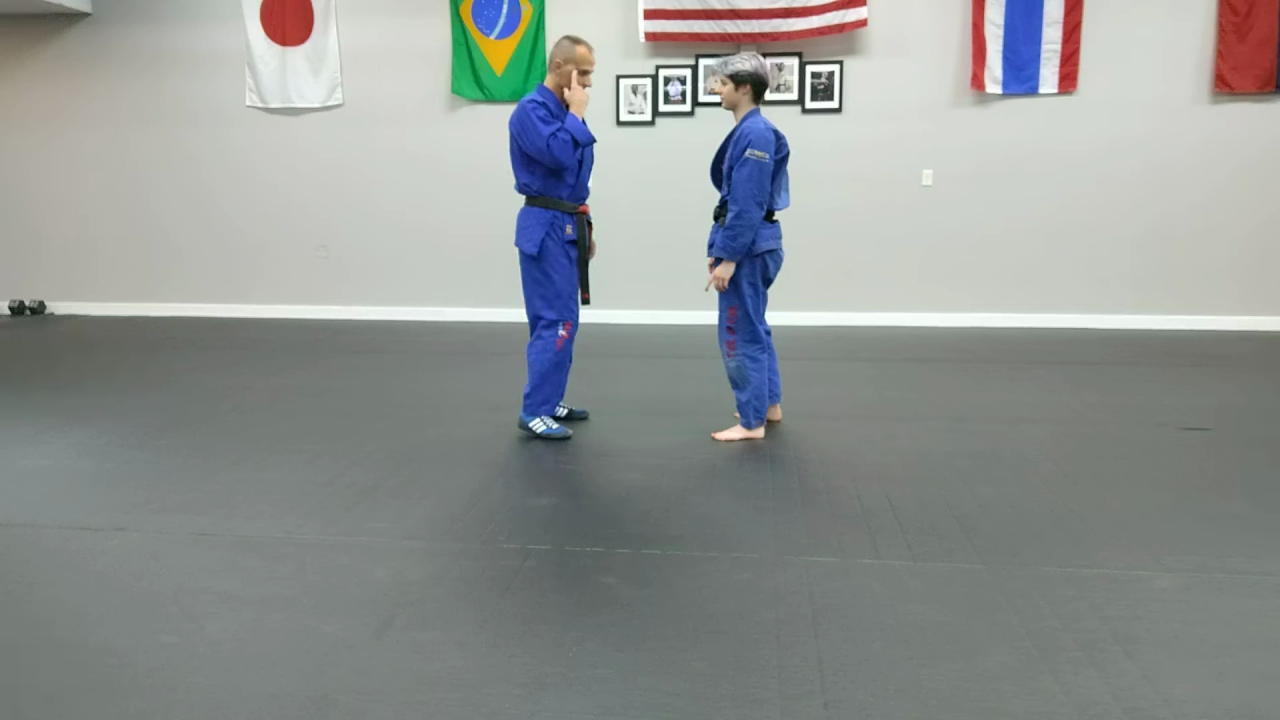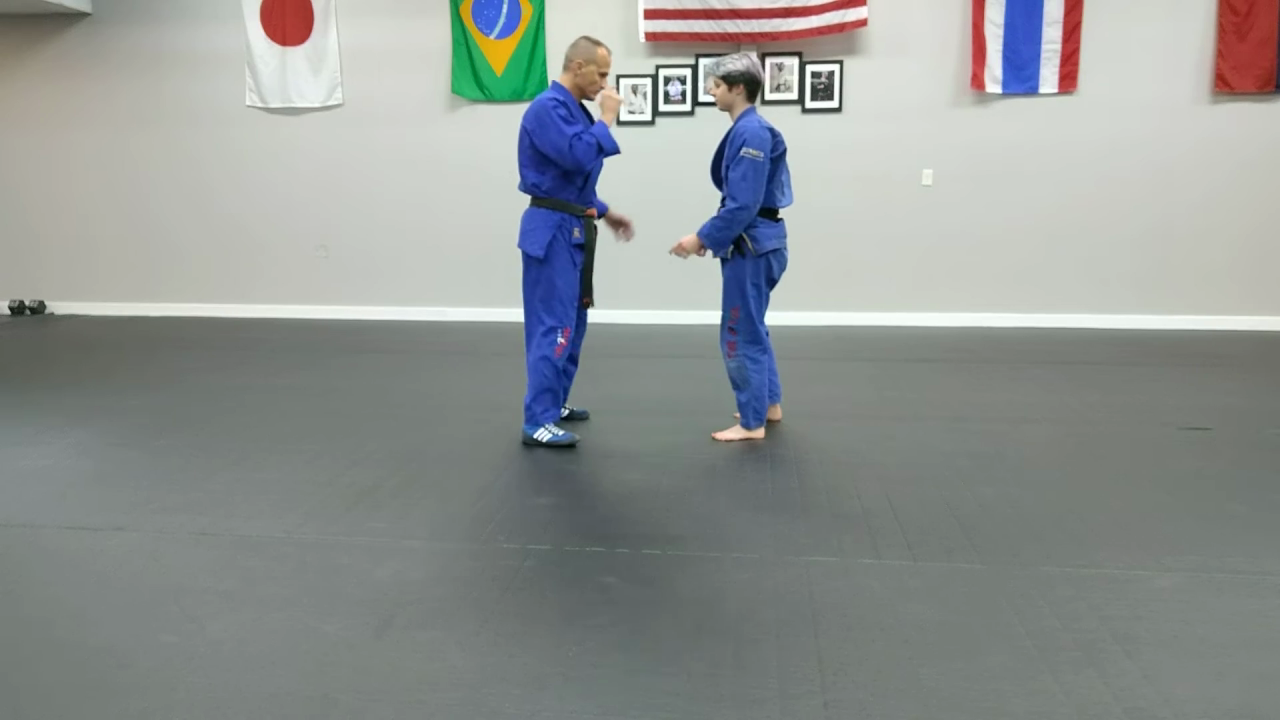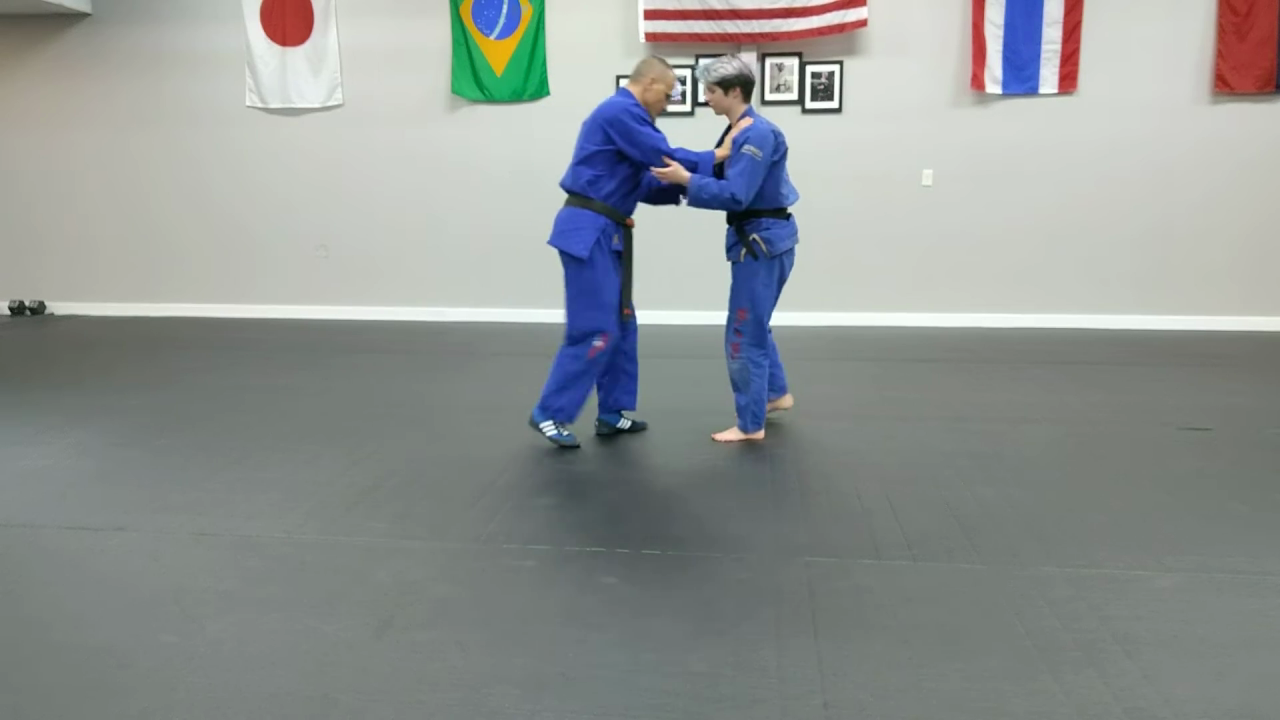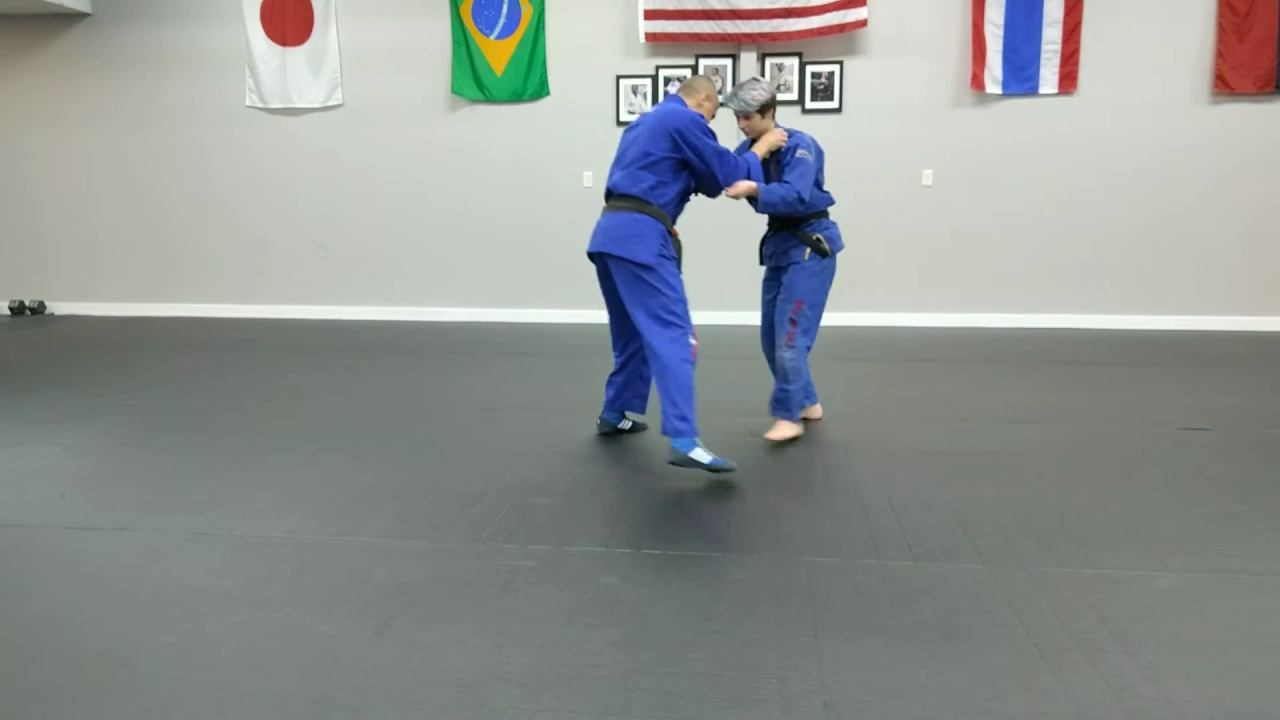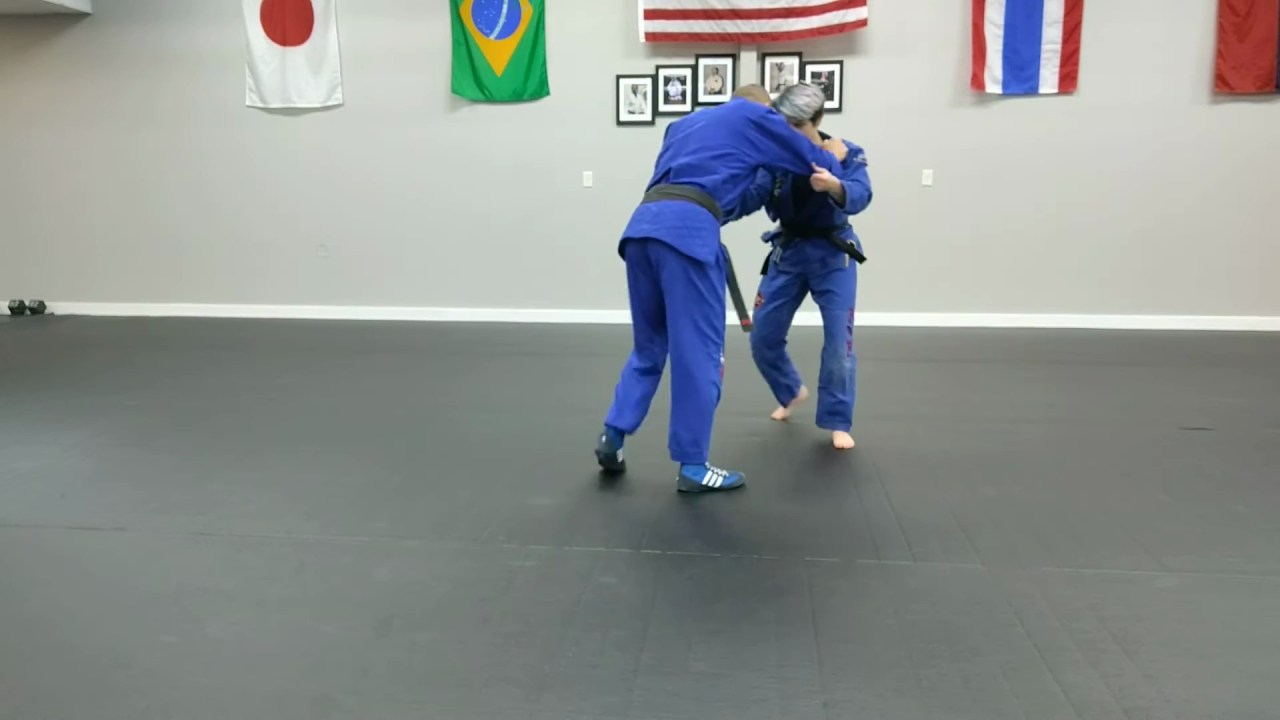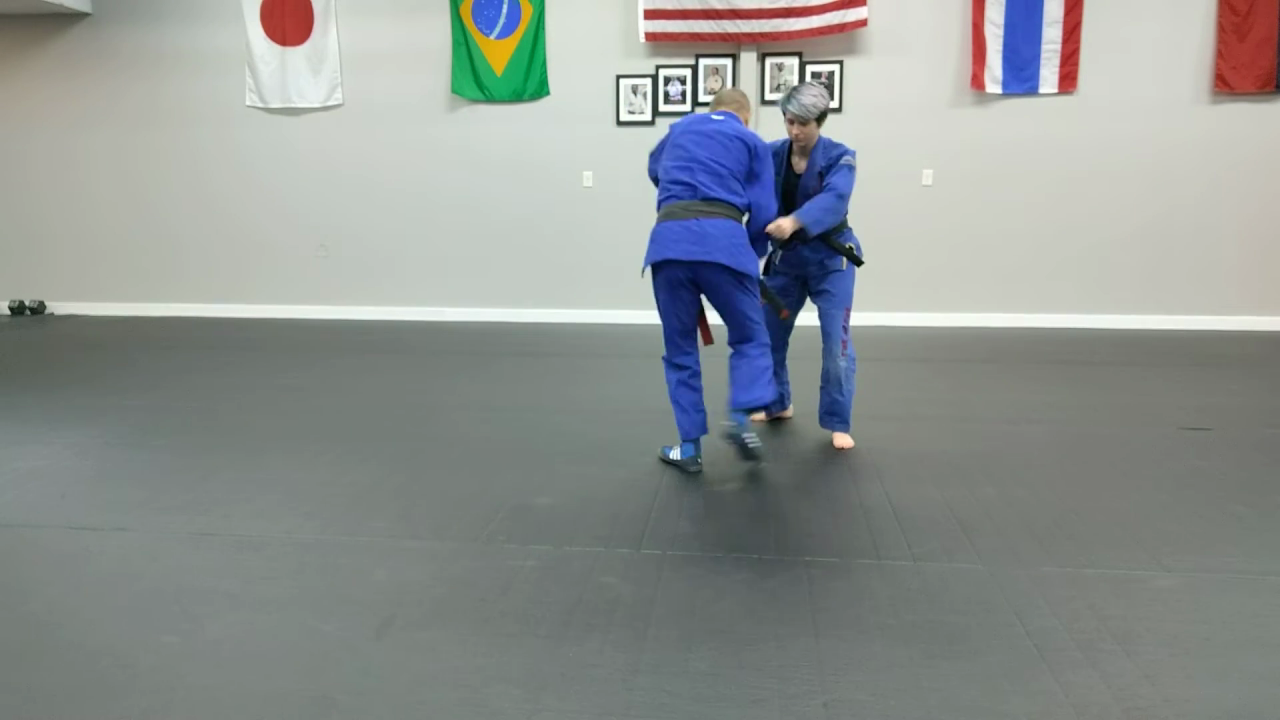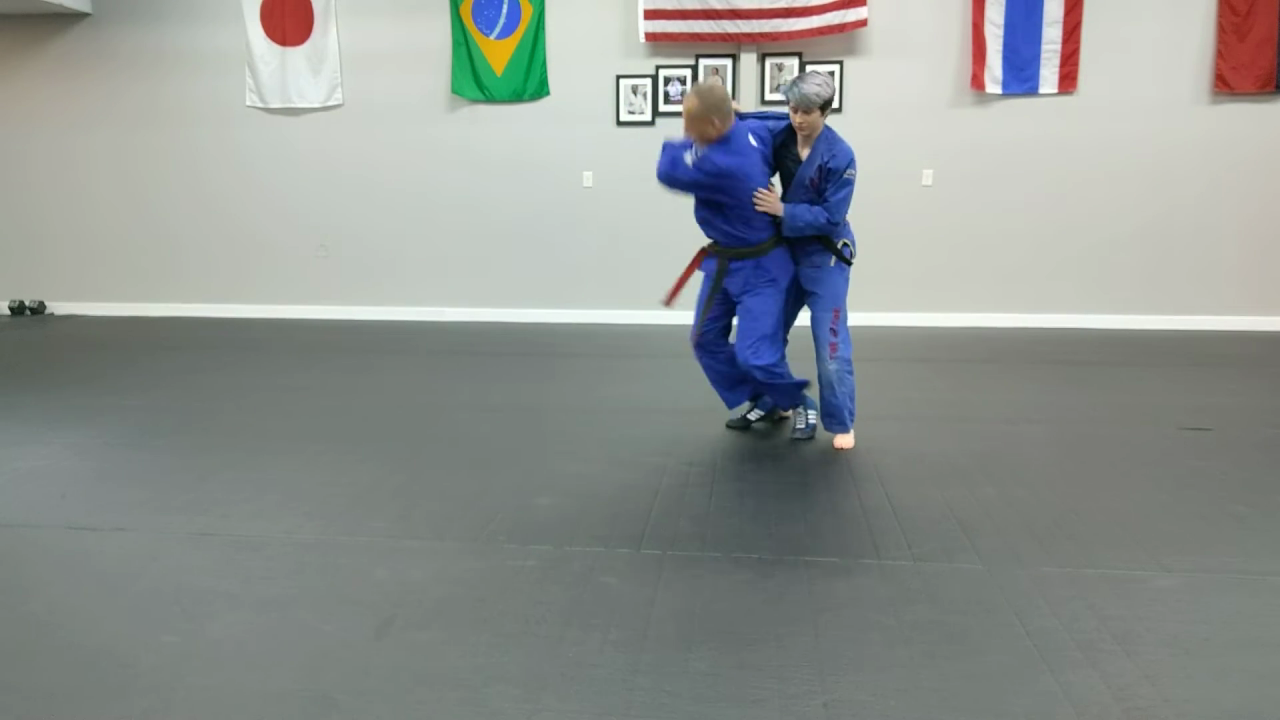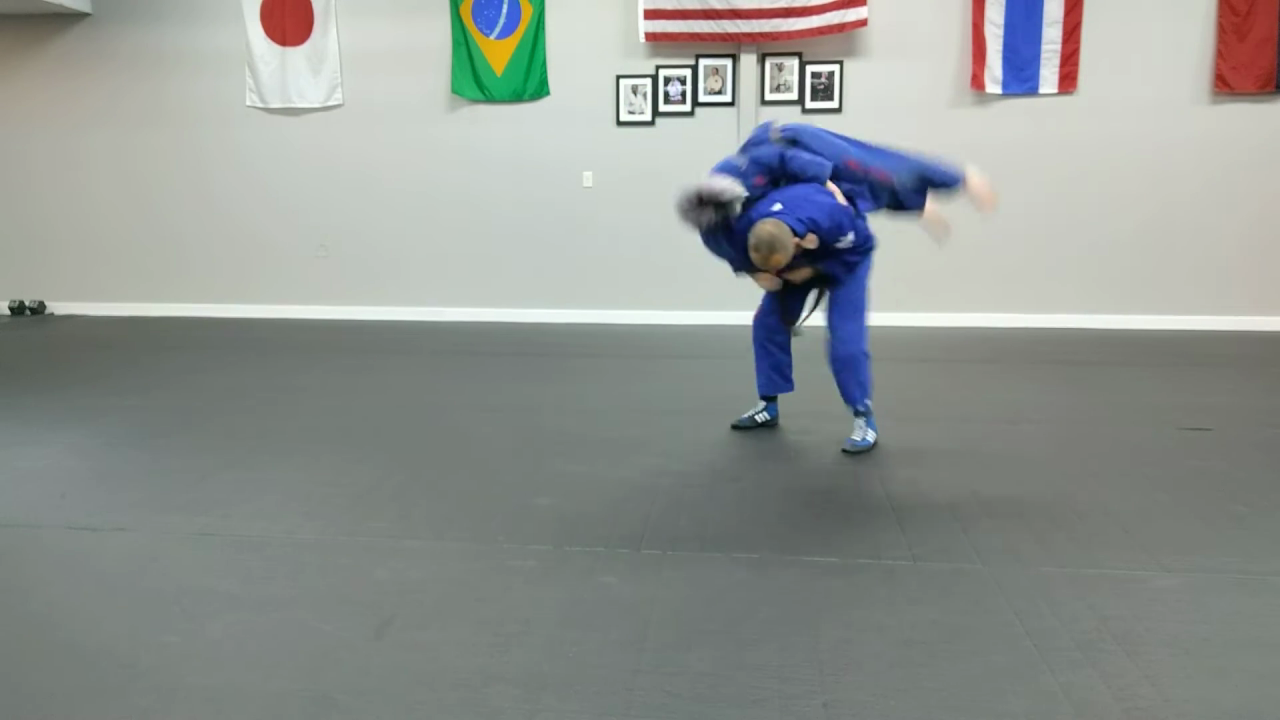
dt=0.5s
person 1, frame 1
left shoulder: (564, 111)
right shoulder: (532, 109)
right elbow: (558, 157)
left wrist: (584, 226)
right wrist: (577, 114)
left hip: (566, 225)
right hip: (545, 227)
left knee: (560, 320)
right knee: (558, 322)
left ankle: (550, 402)
right ankle: (535, 411)
person 1, frame 2
left shoulder: (573, 110)
right shoulder: (547, 108)
right elbow: (577, 157)
left wrist: (603, 212)
right wrist: (606, 120)
left hip: (570, 229)
right hip: (551, 230)
left knee: (573, 320)
right knee: (553, 325)
left ankle: (553, 401)
right ankle: (538, 422)
person 1, frame 3
left shoulder: (618, 115)
right shoulder: (622, 112)
left elbow: (637, 185)
right elbow: (665, 160)
left wrist: (682, 187)
right wrist: (721, 152)
left hip: (597, 233)
right hip: (589, 233)
left knee: (618, 325)
right knee: (595, 332)
left ankle: (611, 414)
right ankle: (548, 414)
person 1, frame 4
left shoulder: (647, 122)
right shoulder: (686, 120)
right elbow: (724, 173)
left wrist: (700, 182)
right wrist: (760, 149)
left hip: (612, 233)
right hip: (640, 237)
left knee: (632, 331)
right knee: (672, 335)
left ankle: (615, 414)
right ankle: (683, 441)
person 1, frame 5
left shoulder: (685, 123)
right shoulder: (755, 114)
right elbow: (811, 159)
left wrist: (751, 198)
right wrist: (833, 157)
left hip: (644, 222)
right hip: (688, 229)
left knee: (650, 344)
right knee: (698, 351)
left ankle: (614, 434)
right ankle: (692, 466)
person 1, frame 6
left shoulder: (680, 129)
right shoulder: (752, 143)
left elbow: (656, 169)
right elbow: (763, 212)
right wrist: (751, 256)
left hip: (669, 239)
right hip: (722, 243)
left knee: (680, 350)
right knee: (750, 338)
left ankle: (690, 446)
right ankle: (741, 418)
person 1, frame 7
left shoulder: (727, 164)
right shoulder: (745, 131)
left elbow: (672, 172)
left wrist: (683, 139)
left hip: (760, 267)
right hip: (724, 261)
left knee: (753, 354)
right knee: (706, 339)
left ankle: (797, 402)
right ankle: (761, 402)
person 1, frame 8
left shoulder: (828, 219)
right shoulder: (746, 228)
left elbow: (861, 244)
left wrist: (813, 270)
right wrist: (759, 274)
left hip: (848, 255)
right hip: (802, 262)
left knee: (845, 336)
right knee: (769, 323)
left ankle: (863, 417)
right ankle: (768, 403)
person 2, frame 1
left shoulder: (755, 135)
right shoulder: (748, 131)
left elbow: (748, 205)
left wrist: (728, 258)
right wrist: (721, 248)
left hip: (746, 245)
right hip: (746, 242)
left knee: (739, 332)
right knee: (753, 326)
left ankle: (751, 422)
right ankle: (769, 404)
person 2, frame 2
left shoulder: (751, 133)
right shoulder: (748, 130)
left elbow: (743, 204)
left wrist: (702, 238)
right wrist: (711, 236)
left hip: (751, 243)
right hip: (755, 241)
left knee: (740, 332)
right knee: (751, 327)
left ankle: (752, 422)
right ankle: (769, 403)
person 2, frame 3
left shoulder: (758, 134)
right shoulder: (739, 131)
left elbow: (733, 194)
right elbow: (721, 182)
left wrist: (686, 179)
right wrist: (680, 176)
left hip: (763, 241)
right hip: (755, 239)
left knee: (742, 332)
right knee: (751, 323)
left ankle: (751, 424)
right ankle: (776, 392)
person 2, frame 4
left shoulder: (799, 146)
right shoulder: (749, 149)
left elbow: (795, 195)
left wrist: (754, 189)
left hip: (812, 244)
right hip: (780, 243)
left knee: (791, 330)
right knee: (773, 332)
left ankle: (789, 415)
right ankle: (806, 403)
person 2, frame 5
left shoulder: (846, 153)
left elbow: (860, 197)
right elbow: (752, 195)
left wrist: (835, 186)
left hip: (832, 253)
right hip: (788, 251)
left knee: (840, 342)
right knee: (763, 336)
left ankle: (837, 422)
right ankle: (791, 391)
person 2, frame 6
left shoulder: (838, 156)
right shoulder: (773, 154)
left elbow: (833, 201)
left wrist: (794, 221)
left hip: (830, 256)
right hip: (787, 255)
left knee: (836, 343)
right knee: (766, 336)
left ankle: (838, 423)
right ankle: (778, 405)
person 2, frame 7
left shoulder: (838, 156)
right shoulder: (780, 130)
left elbow: (831, 217)
left wrist: (780, 209)
left hip: (825, 254)
right hip: (785, 249)
left knee: (830, 341)
left ankle: (842, 424)
person 2, frame 8
left shoulder: (733, 177)
left elbow: (787, 159)
left wrist: (826, 182)
left knee: (890, 177)
left ankle: (964, 179)
right ankle: (921, 202)
